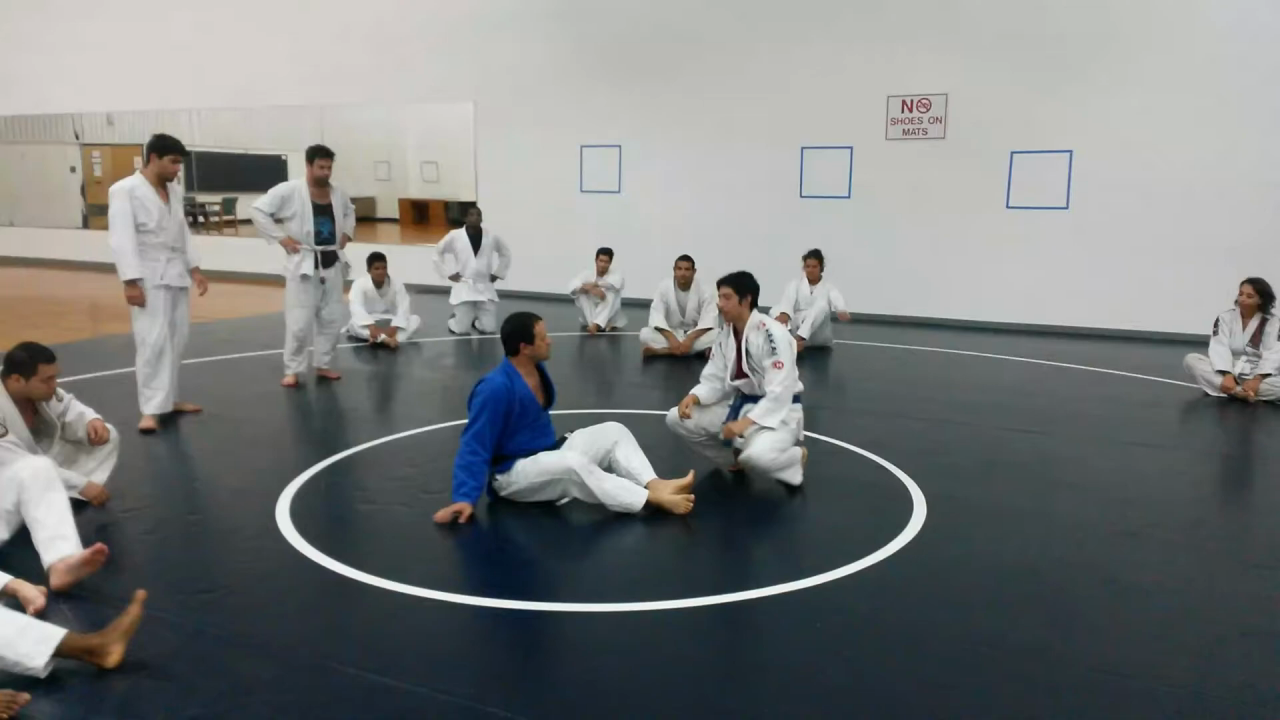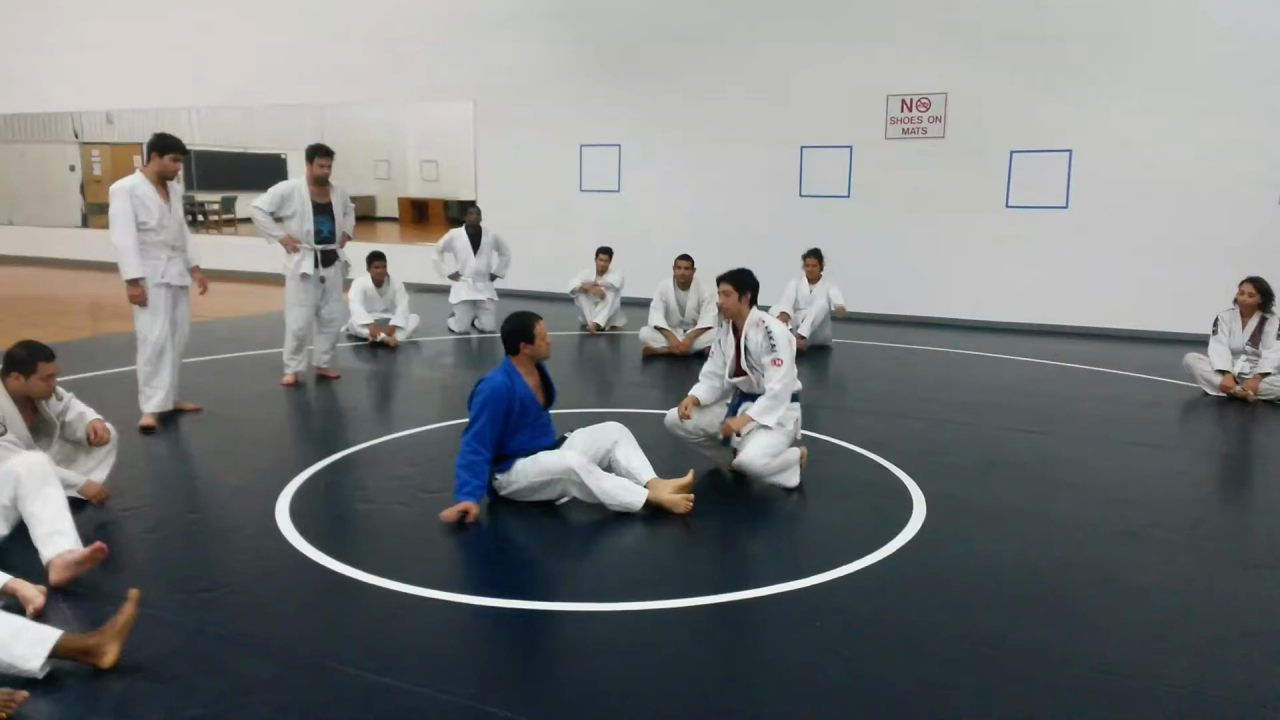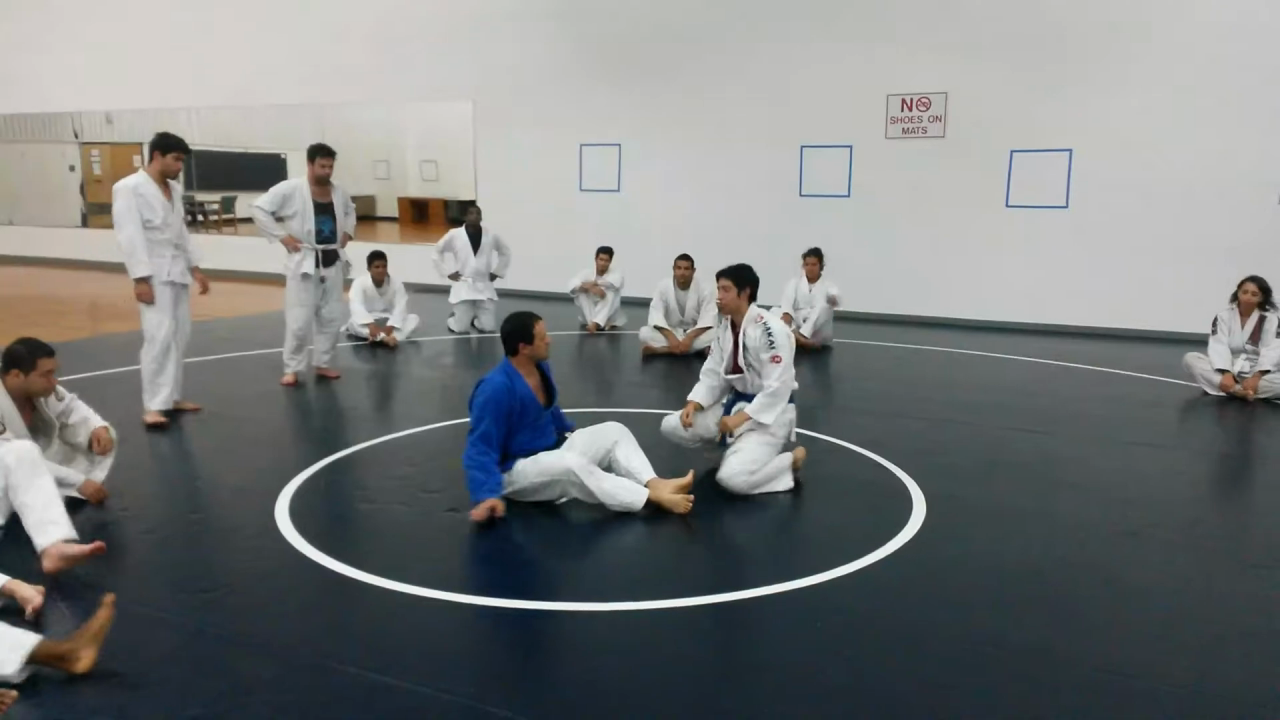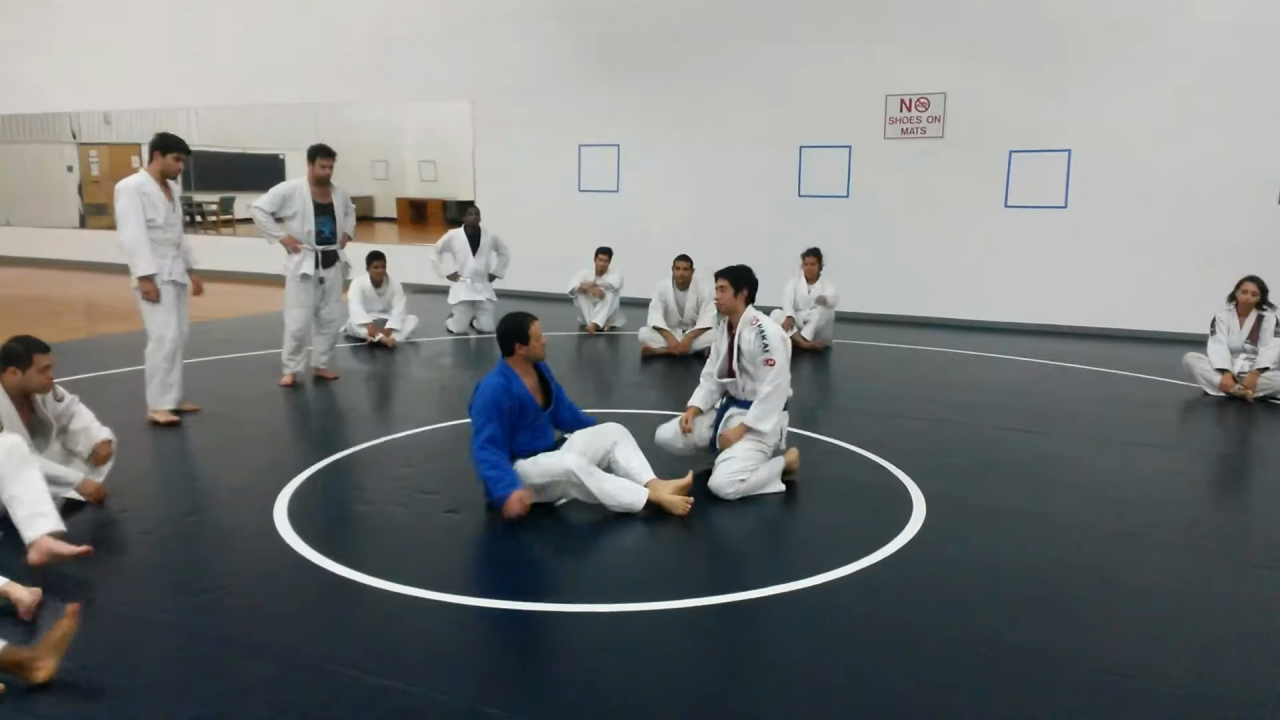
dt=0.1s
person 1, frame 1
left shoulder: (174, 190)
right shoulder: (125, 190)
right elbow: (122, 239)
left wrist: (194, 268)
right wrist: (130, 281)
left hip: (176, 274)
right hip: (148, 277)
left knee: (176, 339)
right knee: (153, 342)
left ankle: (166, 398)
right ankle: (150, 410)
person 1, frame 2
left shoulder: (174, 189)
right shoulder: (126, 189)
right elbow: (123, 238)
left wrist: (194, 267)
right wrist: (132, 280)
left hip: (176, 272)
right hip: (149, 275)
left knee: (176, 338)
right knee: (154, 340)
left ankle: (166, 397)
right ankle: (150, 408)
person 1, frame 3
left shoulder: (174, 188)
right shoulder: (130, 187)
right elbow: (129, 237)
left wrist: (195, 267)
right wrist: (140, 279)
left hip: (177, 271)
right hip: (152, 274)
left knee: (179, 336)
right knee: (159, 338)
left ankle: (169, 397)
right ankle: (153, 406)
person 1, frame 4
left shoulder: (171, 188)
right shoulder: (132, 187)
right elbow: (132, 236)
left wrist: (190, 269)
right wrist: (145, 277)
left hip: (175, 271)
right hip: (153, 273)
left knee: (177, 336)
right knee: (165, 337)
left ankle: (169, 397)
right ankle: (159, 405)
person 2, frame 1
left shoulder: (537, 369)
right shoulder: (496, 389)
right elbow: (474, 447)
left wrist: (557, 444)
right wrist: (465, 496)
left hip: (547, 453)
right hip: (513, 472)
left knee: (612, 432)
right knee: (573, 464)
left ankle: (654, 485)
right ankle: (653, 499)
person 2, frame 2
left shoulder: (537, 369)
right shoulder: (496, 388)
right elbow: (475, 446)
left wrist: (557, 443)
right wrist: (469, 495)
left hip: (546, 452)
right hip: (513, 472)
left knee: (612, 431)
right knee: (572, 464)
left ankle: (653, 484)
right ankle: (653, 499)
person 2, frame 3
left shoulder: (540, 368)
right shoulder: (496, 389)
right elbow: (479, 448)
right wrist: (486, 494)
left hip: (549, 452)
right hip: (515, 471)
left knee: (613, 431)
right knee: (573, 465)
left ankle: (654, 484)
right ankle: (653, 498)
person 2, frame 4
left shoulder: (539, 369)
right shoulder: (494, 390)
left elbow: (562, 409)
right elbow: (488, 450)
left wrist: (594, 428)
right wrist: (509, 490)
left hip: (549, 453)
right hip: (515, 472)
left knee: (613, 432)
right knee: (573, 467)
left ankle: (654, 486)
right ankle: (654, 498)
person 3, frame 1
left shoulder: (338, 193)
right shoulder: (288, 191)
left elbow: (349, 213)
right elbow: (258, 211)
left wrist: (346, 234)
right wrist: (280, 238)
left hip: (332, 263)
right hip: (303, 263)
left knee: (333, 318)
right knee: (300, 320)
left ankle: (323, 364)
right ankle: (293, 369)
person 3, frame 2
left shoulder: (337, 192)
right shoulder: (288, 190)
left elbow: (349, 212)
right elbow: (258, 209)
left wrist: (346, 233)
right wrist: (280, 237)
left hip: (332, 261)
right hip: (303, 262)
left knee: (332, 317)
right knee: (300, 319)
left ankle: (322, 363)
right ankle: (292, 368)
person 3, frame 3
left shoulder: (339, 192)
right shoulder: (290, 189)
left elbow: (350, 211)
right elbow: (259, 209)
left wrist: (347, 233)
right wrist: (281, 236)
left hip: (333, 262)
right hip: (304, 262)
left knee: (332, 317)
right knee: (300, 319)
left ankle: (322, 363)
right ankle: (292, 368)
person 3, frame 4
left shoulder: (339, 193)
right shoulder: (290, 190)
left elbow: (349, 212)
right elbow: (259, 210)
left wrist: (346, 234)
right wrist: (281, 237)
left hip: (332, 262)
right hip: (304, 262)
left knee: (331, 318)
right knee: (298, 320)
left ankle: (321, 364)
right ankle: (291, 369)
person 4, frame 1
left shoulder: (774, 335)
right shoulder: (726, 334)
left elbow: (780, 392)
right elbow: (715, 378)
left wrist: (746, 423)
right wrist: (693, 397)
left hip: (777, 411)
right hip: (740, 404)
left knee: (757, 457)
right knee: (677, 419)
left ankle: (796, 455)
right ankle: (735, 456)
person 4, frame 2
left shoulder: (773, 332)
right shoulder: (725, 330)
left elbow: (780, 389)
right elbow: (713, 376)
left wrist: (745, 419)
right wrist: (692, 398)
left hip: (776, 410)
right hip: (739, 403)
left knee: (751, 462)
right knee: (675, 420)
left ankle: (795, 455)
right ankle: (734, 453)
person 4, frame 3
left shoulder: (771, 329)
right shoulder: (725, 327)
left elbow: (780, 386)
right elbow: (712, 374)
left wrist: (743, 417)
right wrist: (693, 404)
left hip: (768, 413)
right hip: (734, 402)
left knee: (733, 479)
right knee: (672, 427)
left ankle: (791, 458)
right ankle: (734, 450)
person 4, frame 4
left shoulder: (767, 332)
right shoulder: (724, 328)
left elbow: (774, 391)
right elbow: (712, 376)
left wrist: (741, 429)
right wrist: (693, 409)
left hip: (760, 418)
right hip: (727, 408)
left knee: (722, 486)
right knee: (665, 437)
left ankle: (784, 461)
right ankle: (730, 455)
